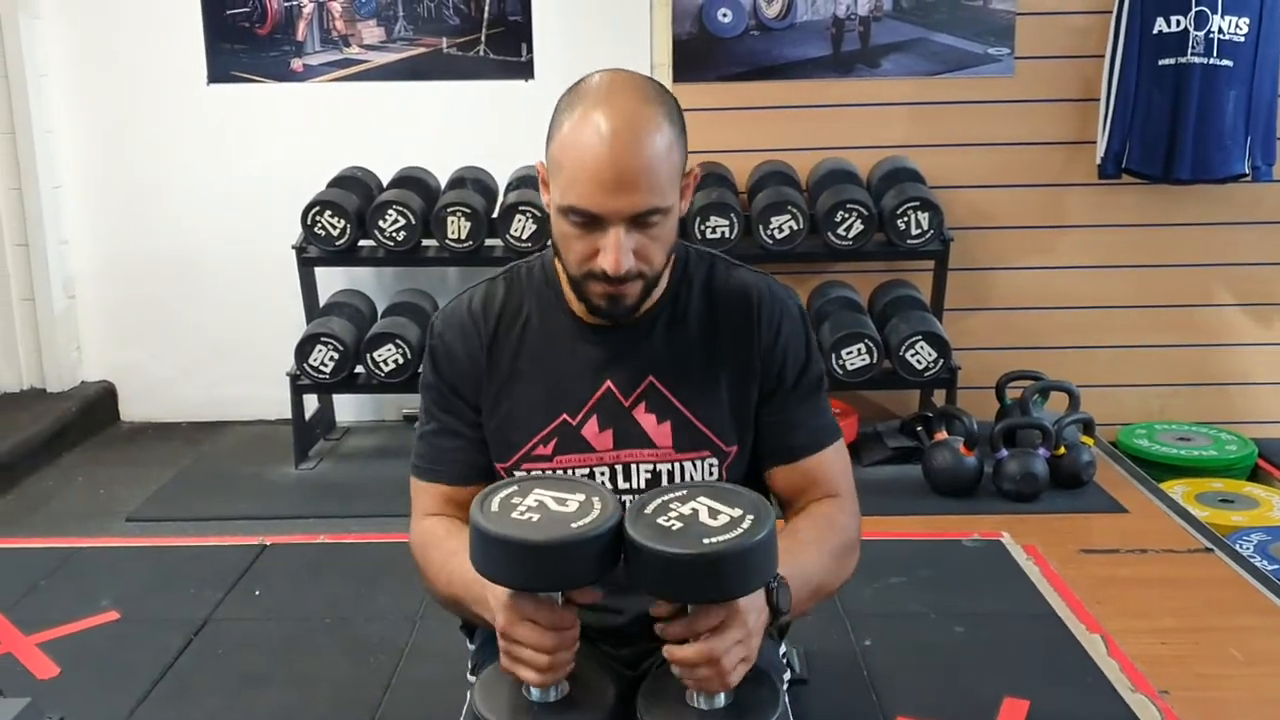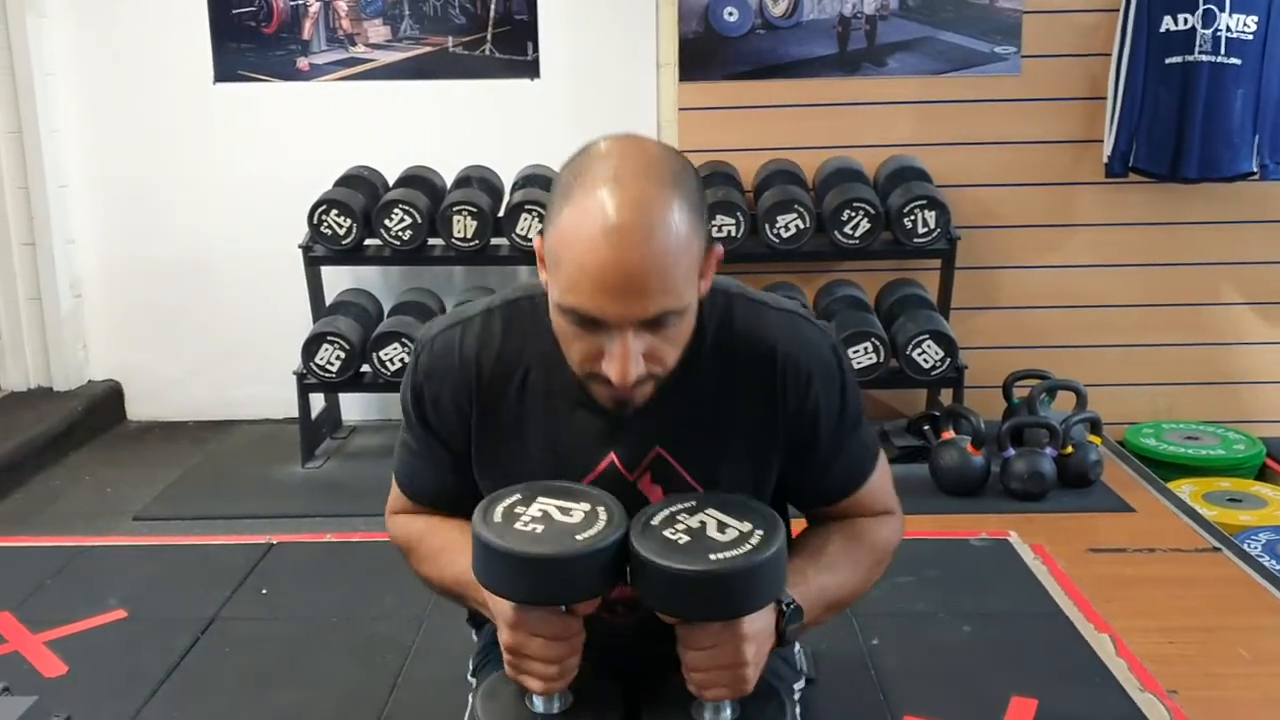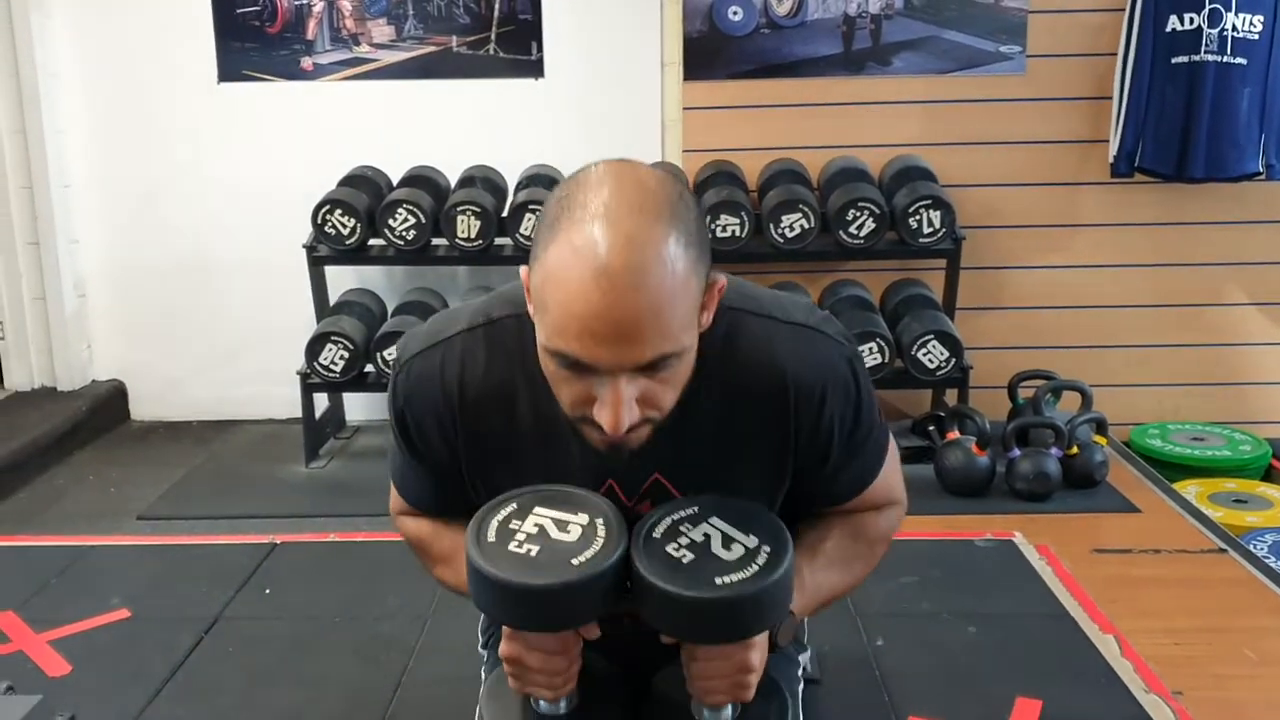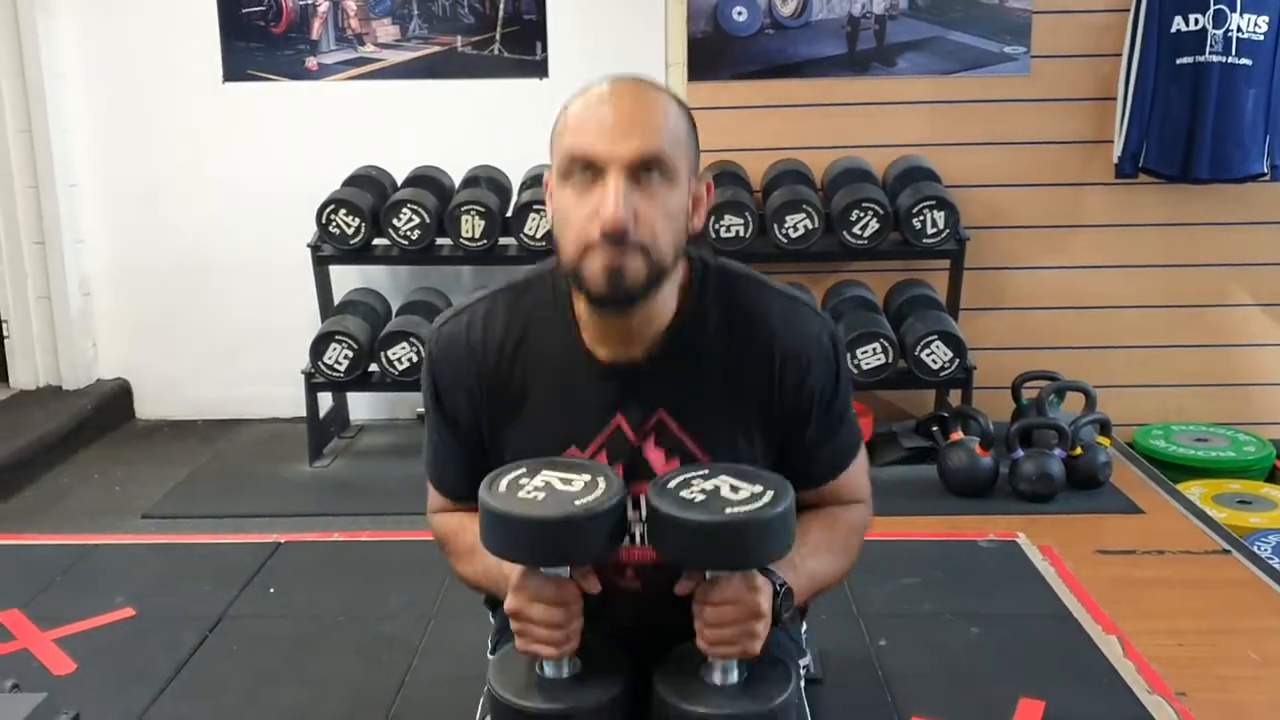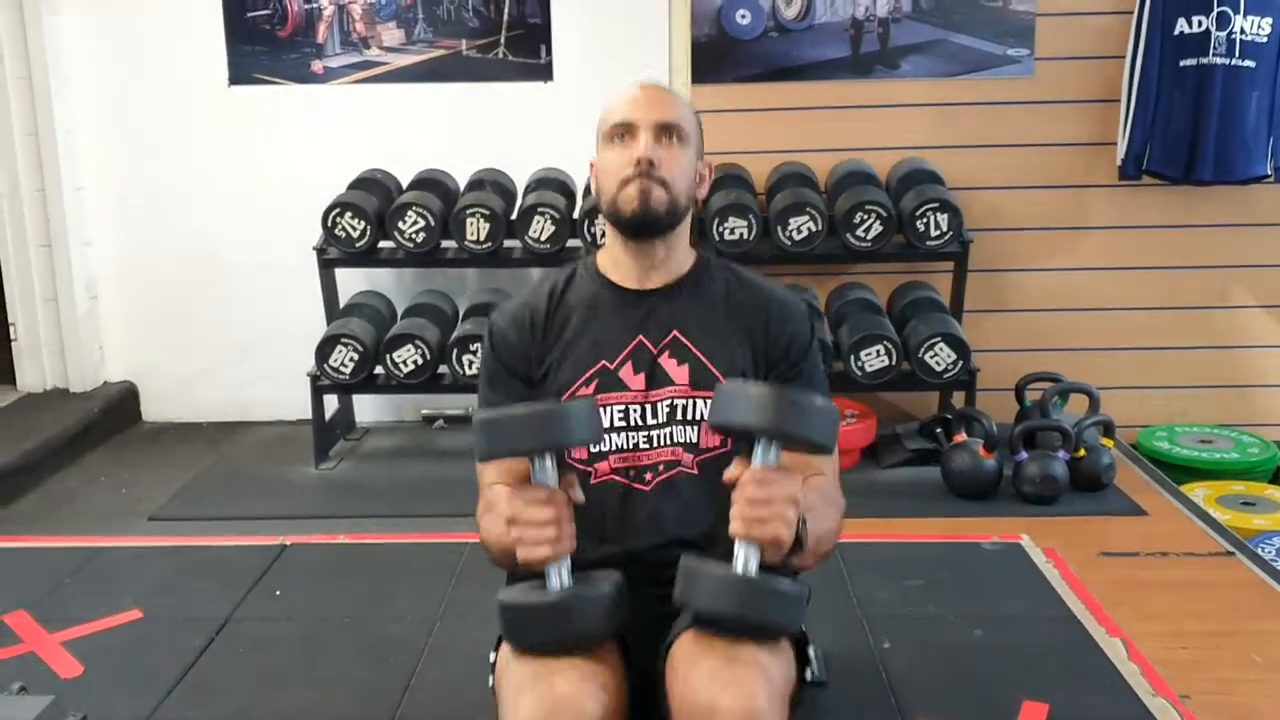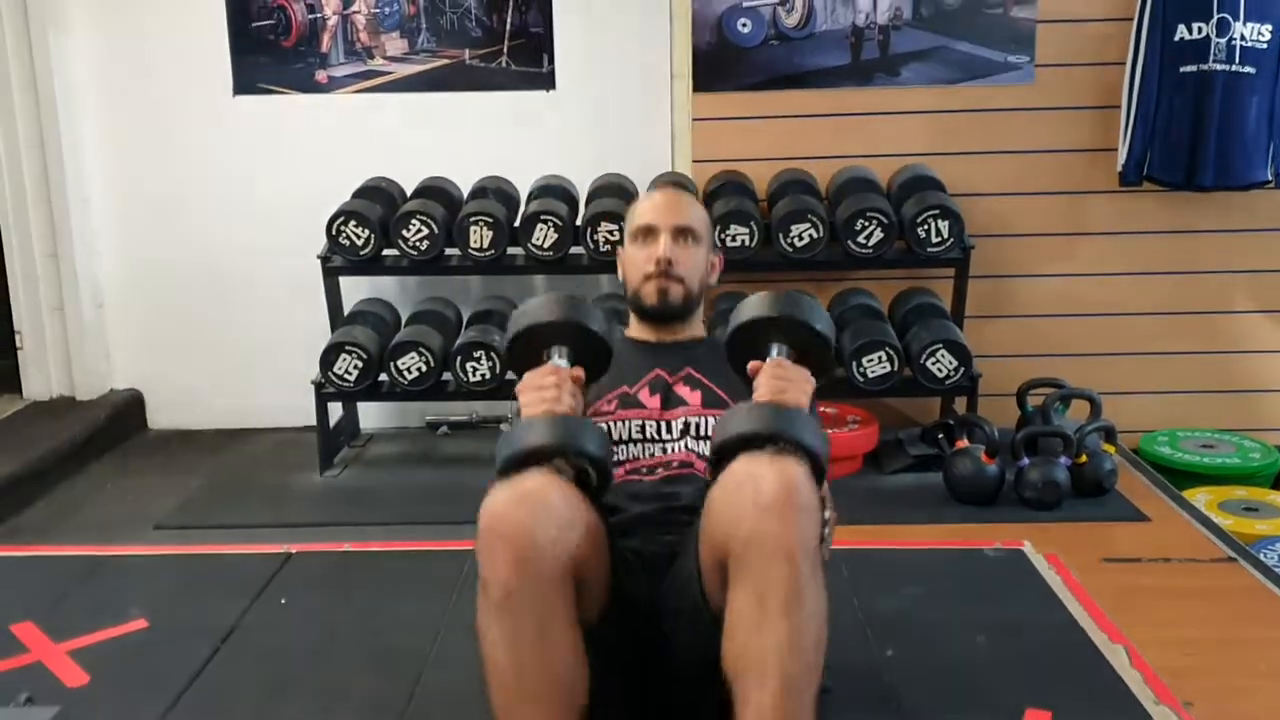
dt=0.3s
person 1, frame 1
left shoulder: (759, 318)
right shoulder: (471, 332)
left elbow: (830, 508)
right elbow: (438, 521)
left wrist: (764, 595)
right wrist: (497, 596)
left hip: (711, 641)
right hip: (539, 643)
person 1, frame 2
left shoulder: (790, 357)
right shoulder: (459, 360)
left elbow: (869, 521)
right elbow: (416, 517)
left wrist: (774, 610)
right wrist: (502, 597)
left hip: (721, 653)
right hip: (543, 654)
person 1, frame 3
left shoulder: (804, 365)
right shoulder: (442, 373)
left elbow: (875, 506)
right elbow: (421, 513)
left hip: (728, 641)
right hip: (549, 642)
person 1, frame 4
left shoulder: (788, 337)
right shoulder: (473, 345)
left elbow: (843, 505)
right elbow: (454, 512)
left wrist: (773, 583)
right wrist: (513, 575)
left hip: (725, 625)
right hip: (559, 625)
person 1, frame 5
left shoulder: (771, 315)
right shoulder: (525, 322)
left elbow: (823, 495)
right elbow: (495, 502)
left wrist: (791, 522)
right wrist: (521, 525)
person 1, frame 6
left shoulder: (759, 369)
right shoulder: (564, 373)
left elbow: (805, 531)
right elbow: (517, 522)
left hip: (712, 609)
right hip: (598, 605)
left knee: (769, 481)
right knee: (515, 510)
